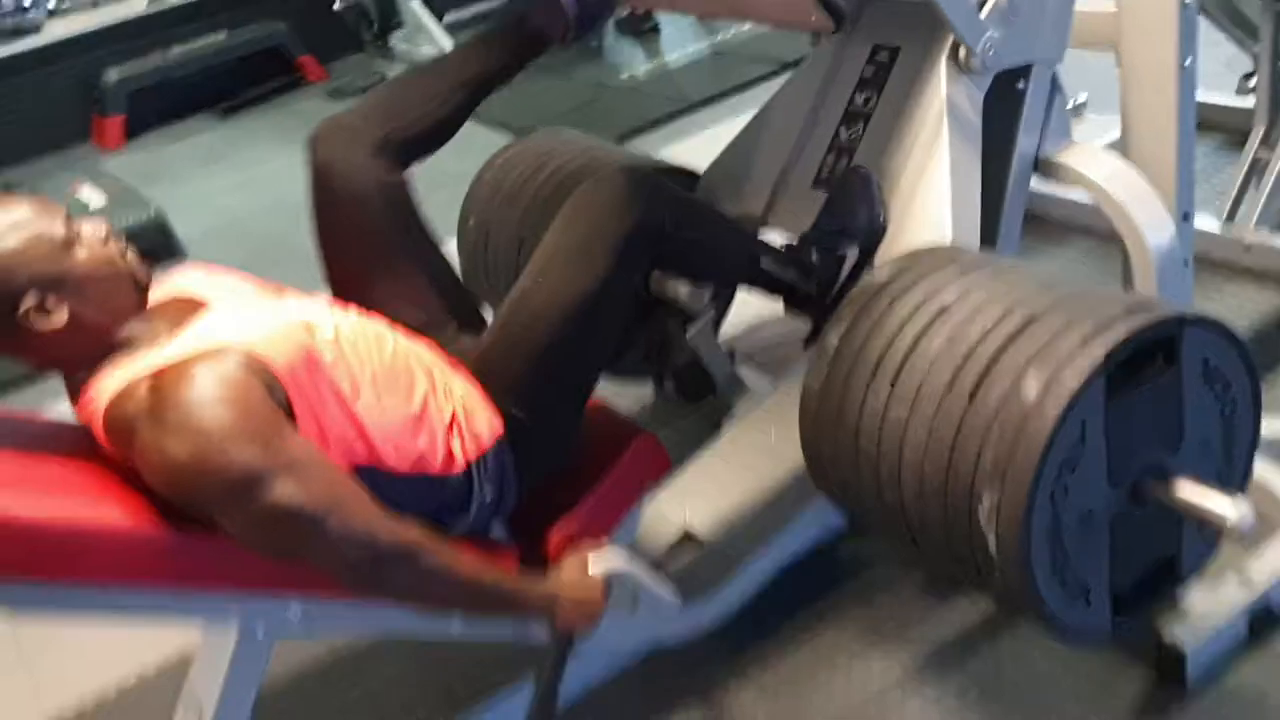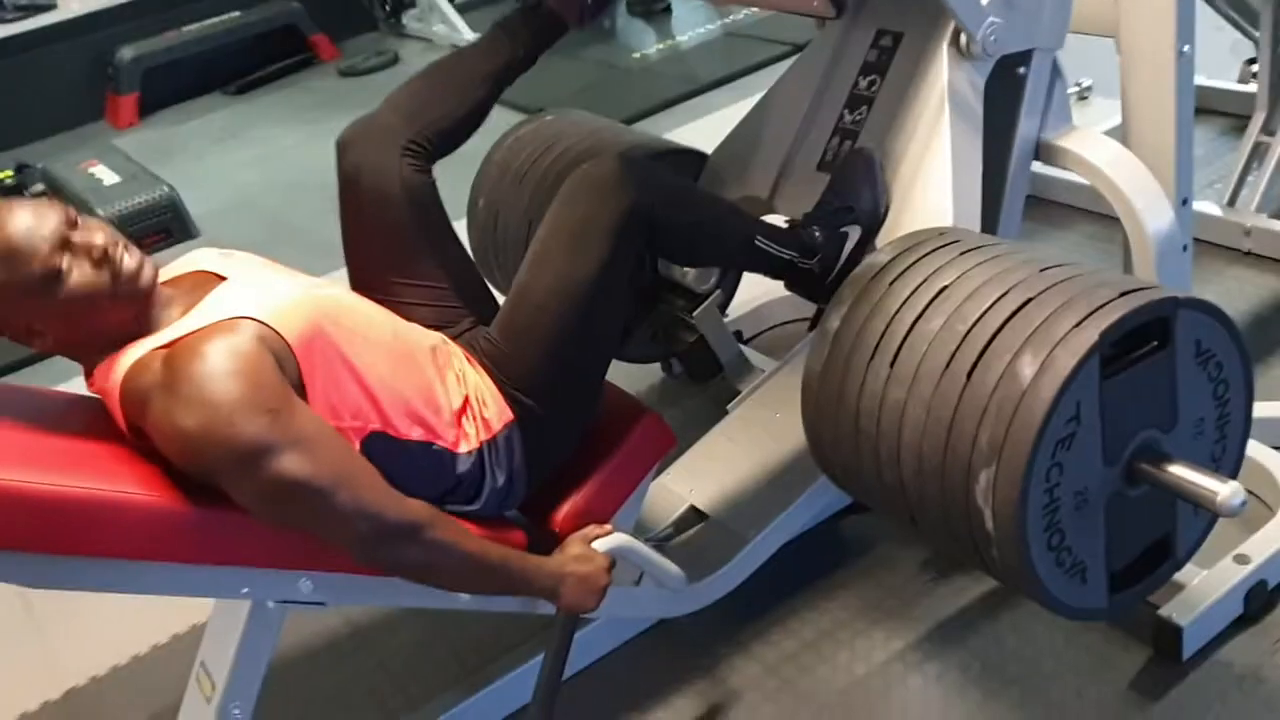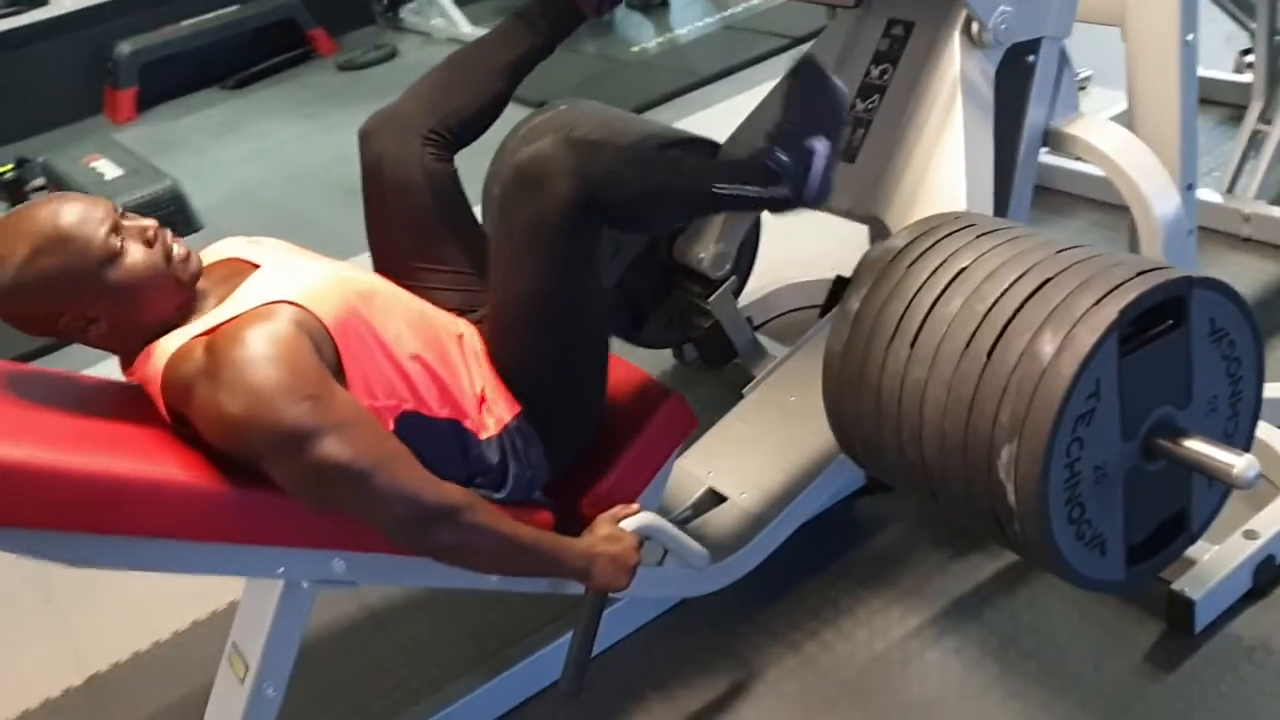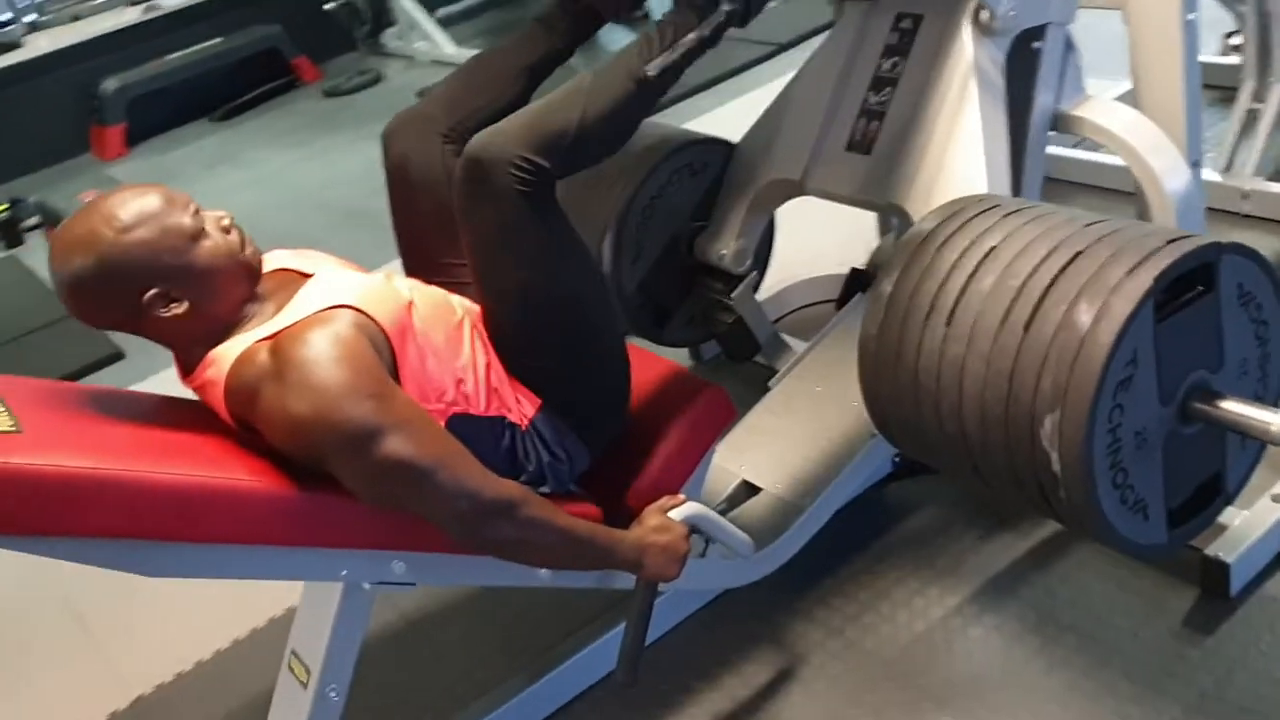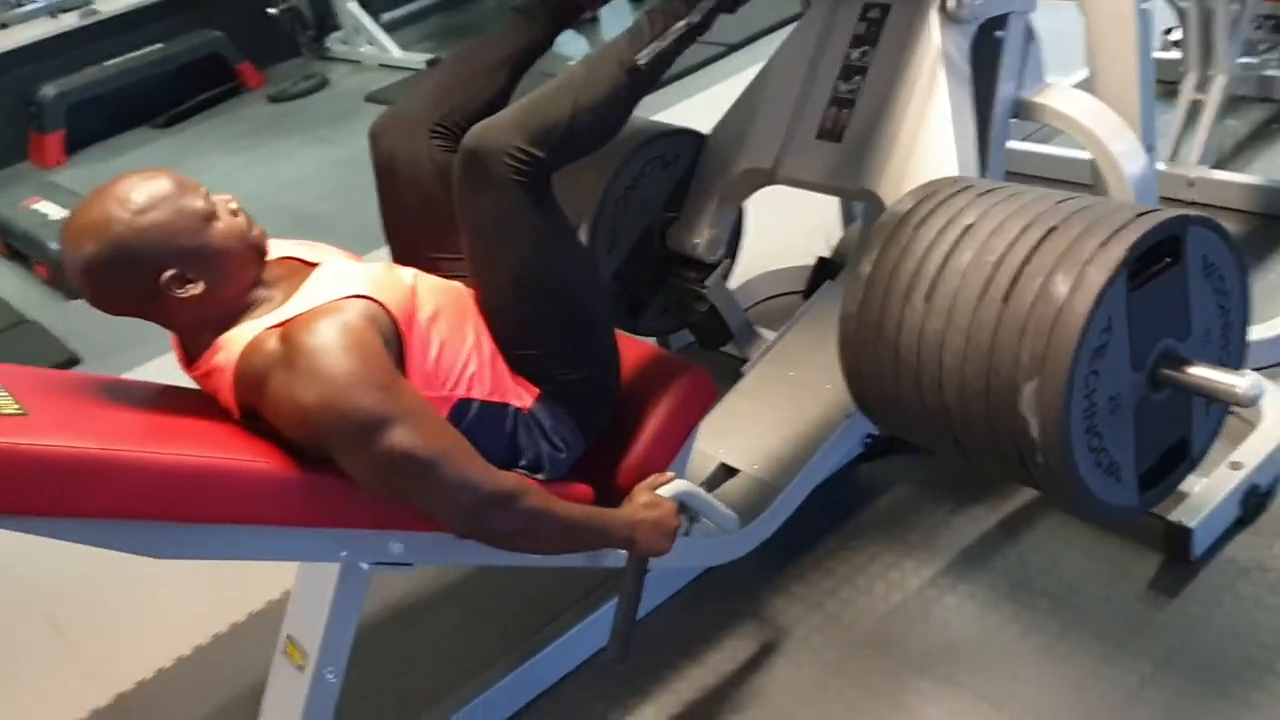
dt=0.3s
person 1, frame 1
left shoulder: (129, 326)
right shoulder: (191, 418)
right elbow: (373, 557)
right wrist: (546, 598)
left hip: (421, 357)
right hip: (480, 439)
left knee: (346, 149)
right knee: (619, 200)
right ankle: (812, 281)
person 1, frame 2
left shoulder: (147, 298)
right shoulder: (203, 391)
right elbow: (381, 535)
right wrist: (552, 579)
left hip: (437, 350)
right hip: (494, 433)
left knee: (377, 147)
right knee: (610, 187)
right ankle: (810, 257)
person 1, frame 3
left shoulder: (180, 286)
right shoulder: (245, 376)
right elbow: (421, 515)
right wrist: (580, 558)
left hip: (454, 332)
right hip: (511, 428)
left knee: (398, 138)
right knee: (552, 174)
right ankle: (774, 177)
person 1, frame 4
left shoulder: (231, 303)
right shoulder: (308, 374)
right elbow: (483, 516)
right wrist: (634, 550)
left hip: (475, 339)
right hip: (552, 421)
left knee: (421, 136)
right knee: (502, 161)
person 1, frame 5
left shoulder: (220, 313)
right shoulder: (316, 363)
right elbow: (480, 507)
right wrist: (625, 527)
right hip: (543, 406)
left knee: (406, 132)
right knee: (498, 152)
